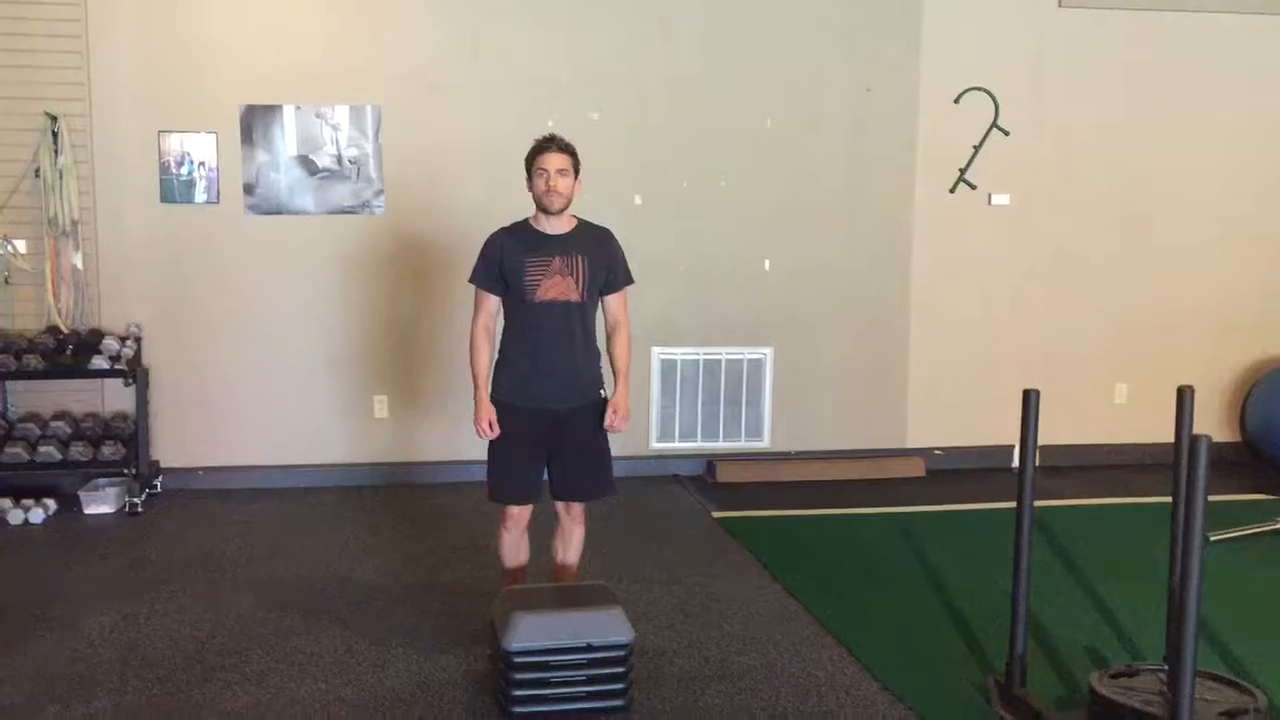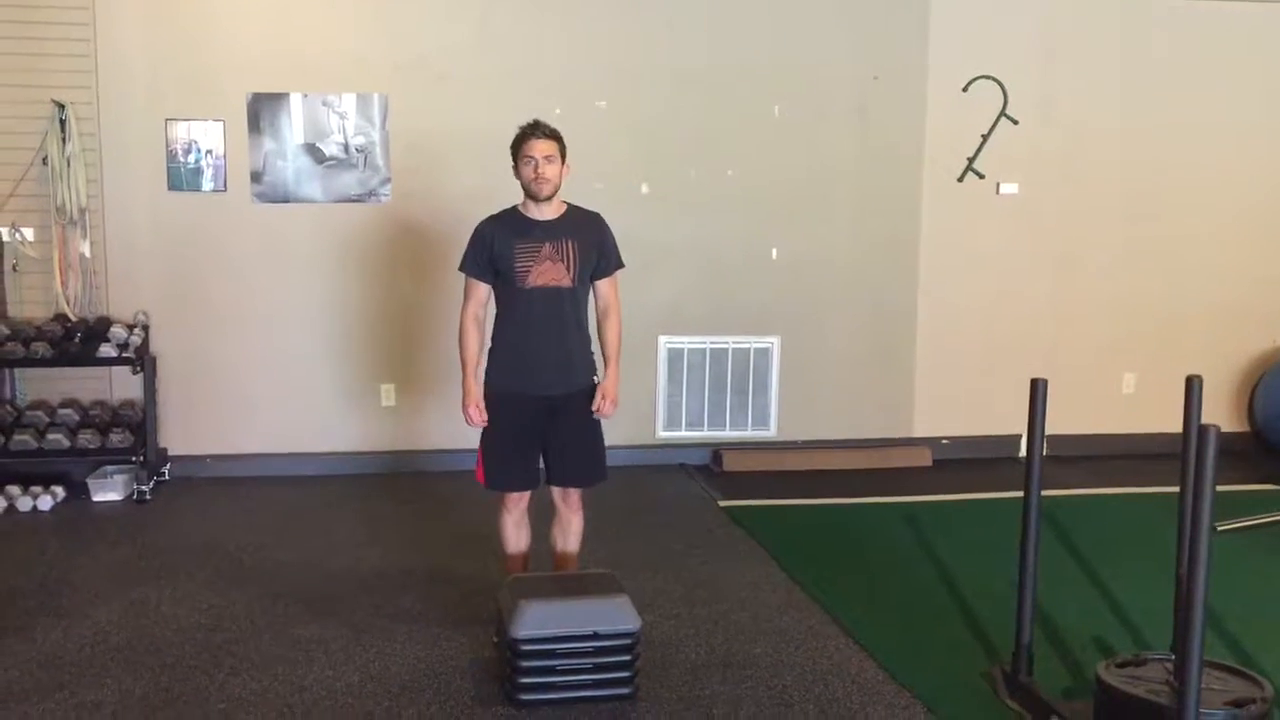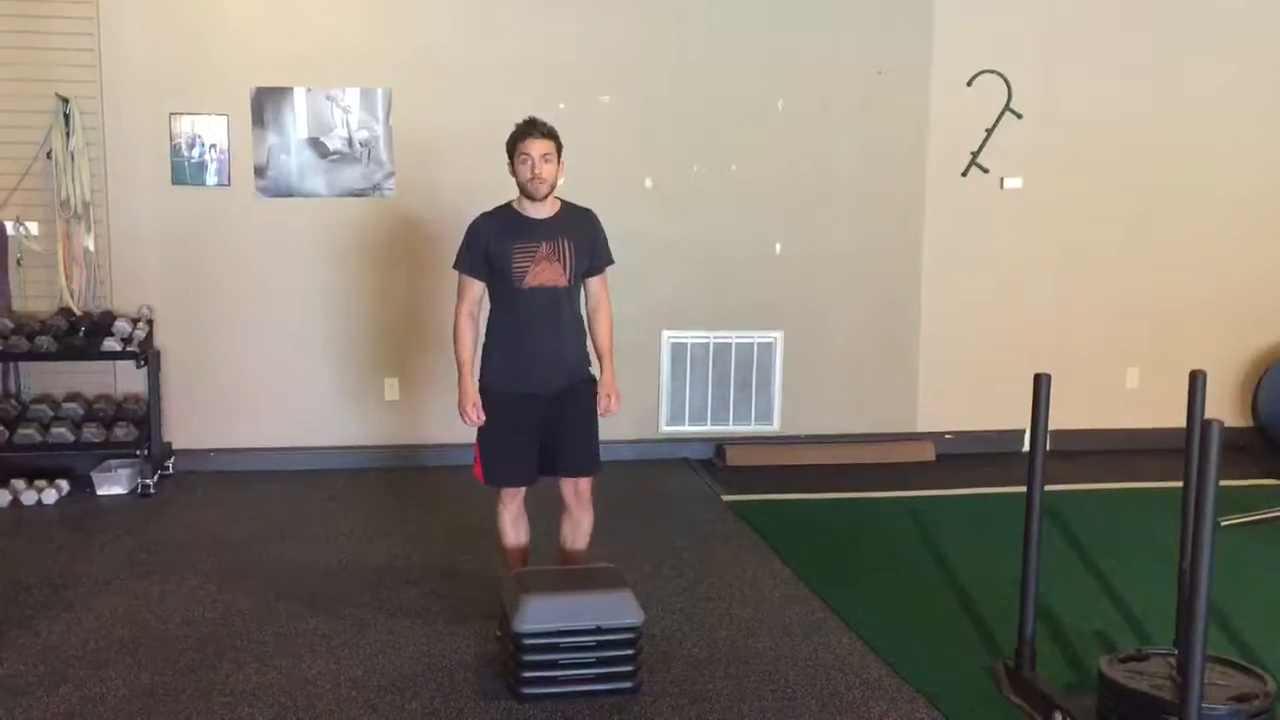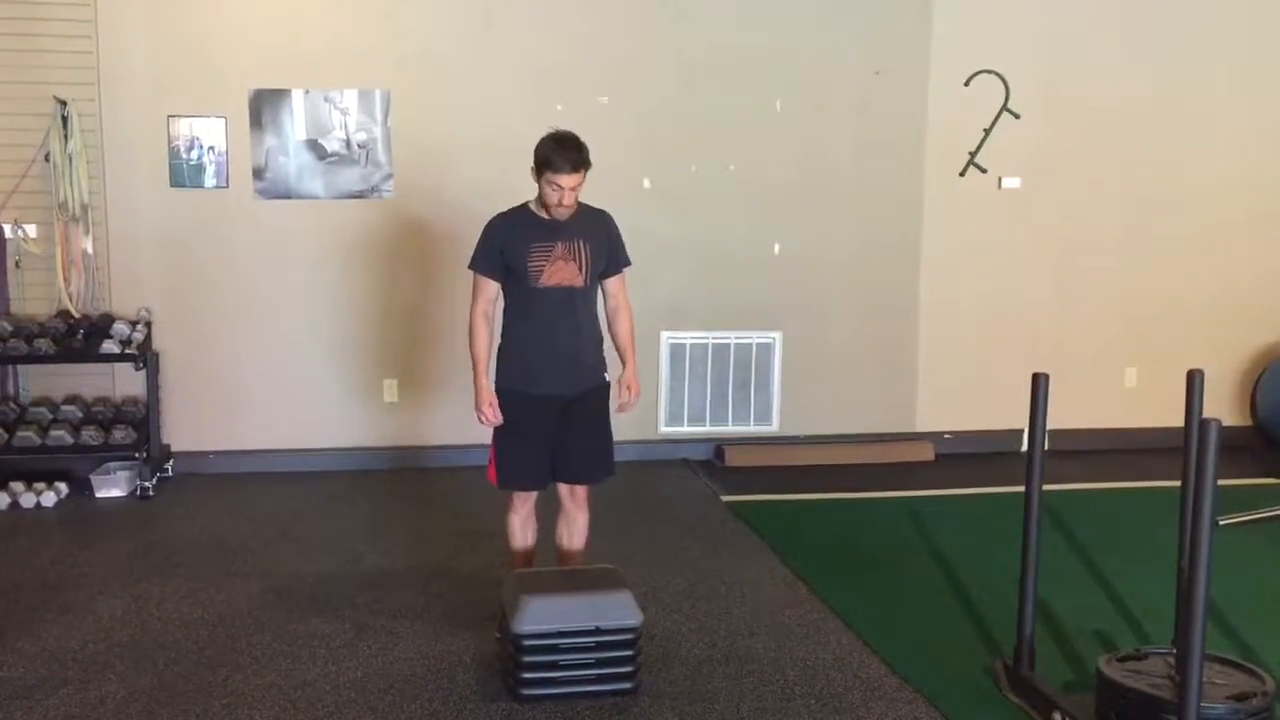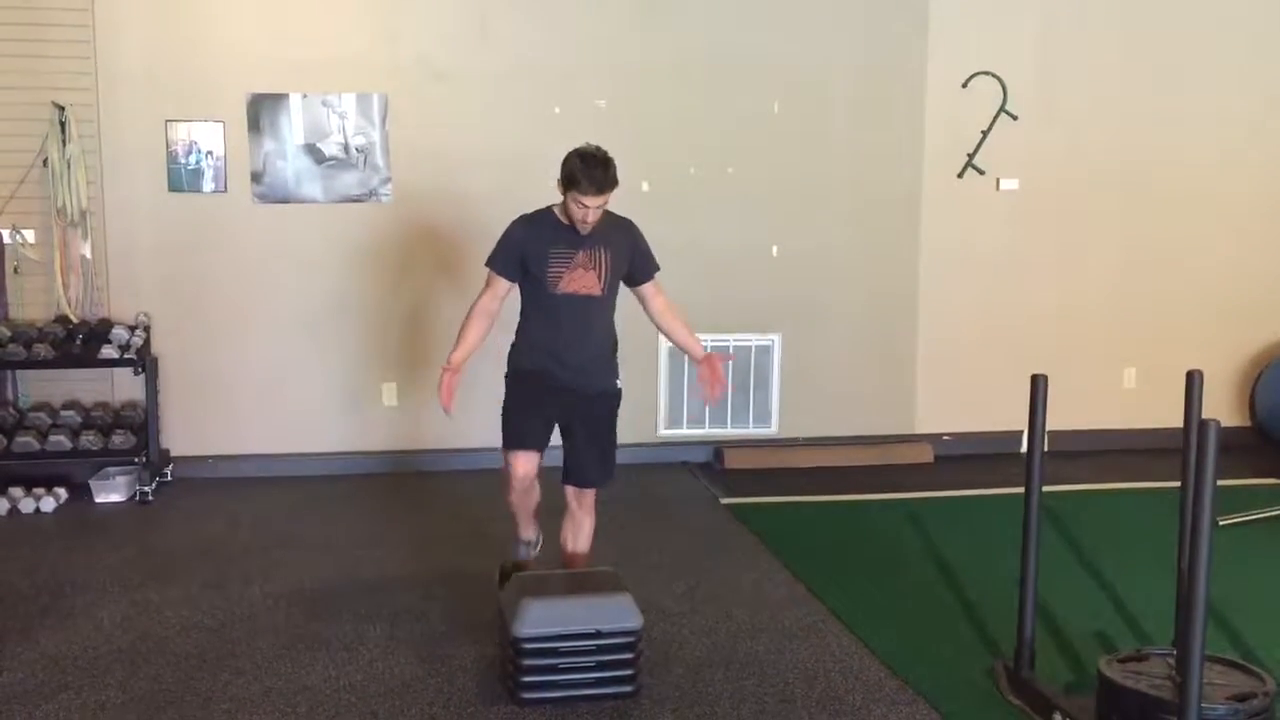
dt=0.5s
person 1, frame 1
left shoulder: (601, 244)
right shoulder: (503, 244)
left elbow: (617, 321)
right elbow: (483, 324)
left wrist: (621, 389)
right wrist: (482, 395)
left hip: (581, 403)
right hip: (516, 403)
left knee: (573, 510)
right knee: (515, 514)
person 1, frame 2
left shoulder: (591, 228)
right shoulder: (493, 232)
left elbow: (608, 305)
right elbow: (473, 312)
left wrist: (611, 373)
right wrist: (470, 383)
left hip: (574, 389)
right hip: (510, 390)
left knee: (569, 497)
right knee: (514, 498)
person 1, frame 3
left shoulder: (584, 224)
right shoulder: (487, 229)
left elbow: (598, 302)
right elbow: (467, 309)
left wrist: (608, 371)
right wrist: (466, 382)
left hip: (571, 383)
right hip: (506, 387)
left knee: (579, 493)
right knee: (511, 493)
person 1, frame 4
left shoulder: (601, 226)
right shoulder: (504, 230)
left elbow: (616, 301)
right elbow: (482, 310)
left wrist: (629, 365)
right wrist: (481, 381)
left hip: (585, 387)
right hip: (521, 388)
left knee: (576, 494)
right knee: (522, 496)
person 1, frame 5
left shoulder: (624, 235)
right shoulder: (526, 232)
left elbow: (655, 300)
right elbow: (489, 301)
left wrist: (699, 354)
right wrist: (455, 362)
left hip: (597, 385)
right hip: (534, 373)
left knee: (583, 497)
right knee: (521, 471)
right ankle: (525, 542)
